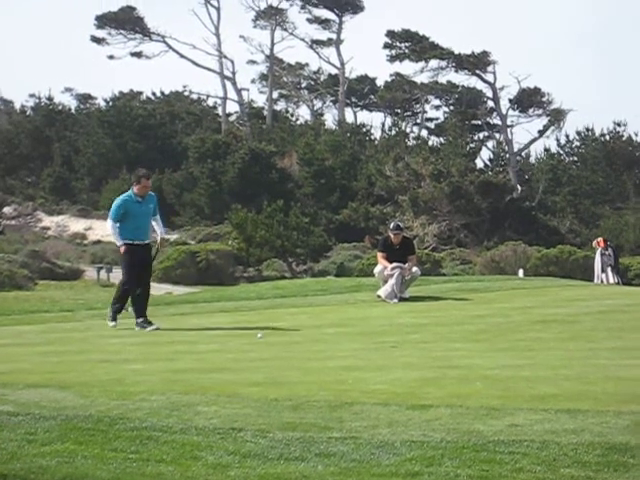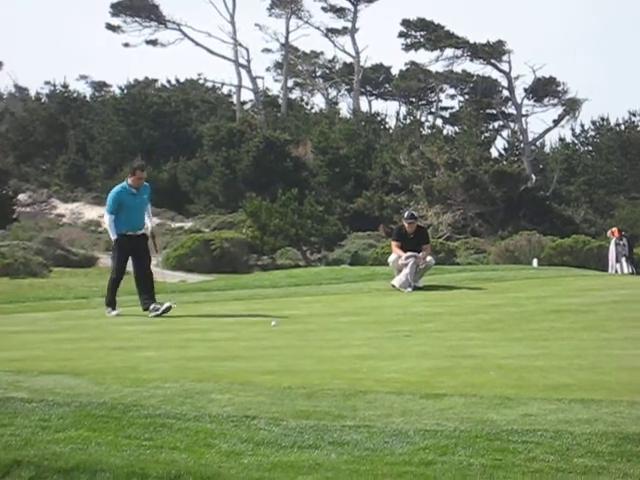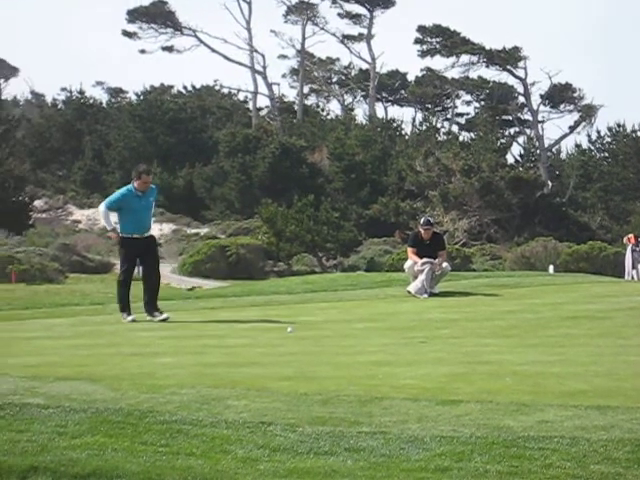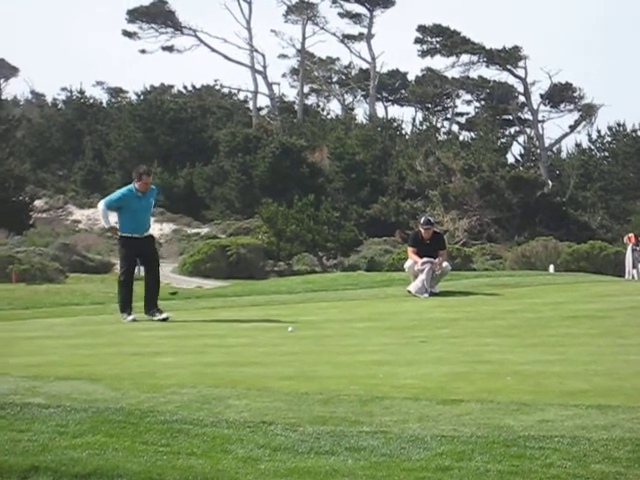
dt=0.3s
person 1, frame 1
left shoulder: (152, 198)
right shoulder: (122, 201)
left elbow: (155, 217)
right elbow: (112, 225)
left wrist: (160, 234)
right wrist: (120, 244)
left hip: (145, 246)
right hip: (129, 247)
left knee: (143, 283)
right knee: (128, 282)
left ankle: (141, 319)
right ankle: (113, 313)
person 1, frame 2
left shoulder: (146, 188)
right shoulder: (117, 192)
right elbow: (109, 217)
left wrist: (149, 223)
right wrist: (114, 238)
left hip: (140, 236)
right hip: (123, 238)
left knee: (144, 270)
right knee: (118, 272)
left ankle: (150, 304)
right ankle: (110, 305)
person 1, frame 3
left shoulder: (153, 191)
right shoulder: (123, 195)
right elbow: (103, 208)
right wrist: (111, 228)
left hip: (147, 238)
right hip: (128, 240)
left knee: (152, 274)
right knee: (126, 276)
left ankle: (151, 309)
right ankle: (125, 311)
person 1, frame 4
left shoulder: (153, 191)
right shoulder: (123, 195)
right elbow: (102, 205)
right wrist: (108, 226)
left hip: (146, 238)
right hip: (128, 240)
left knee: (153, 273)
right knee: (126, 276)
left ankle: (152, 309)
right ankle: (126, 311)
